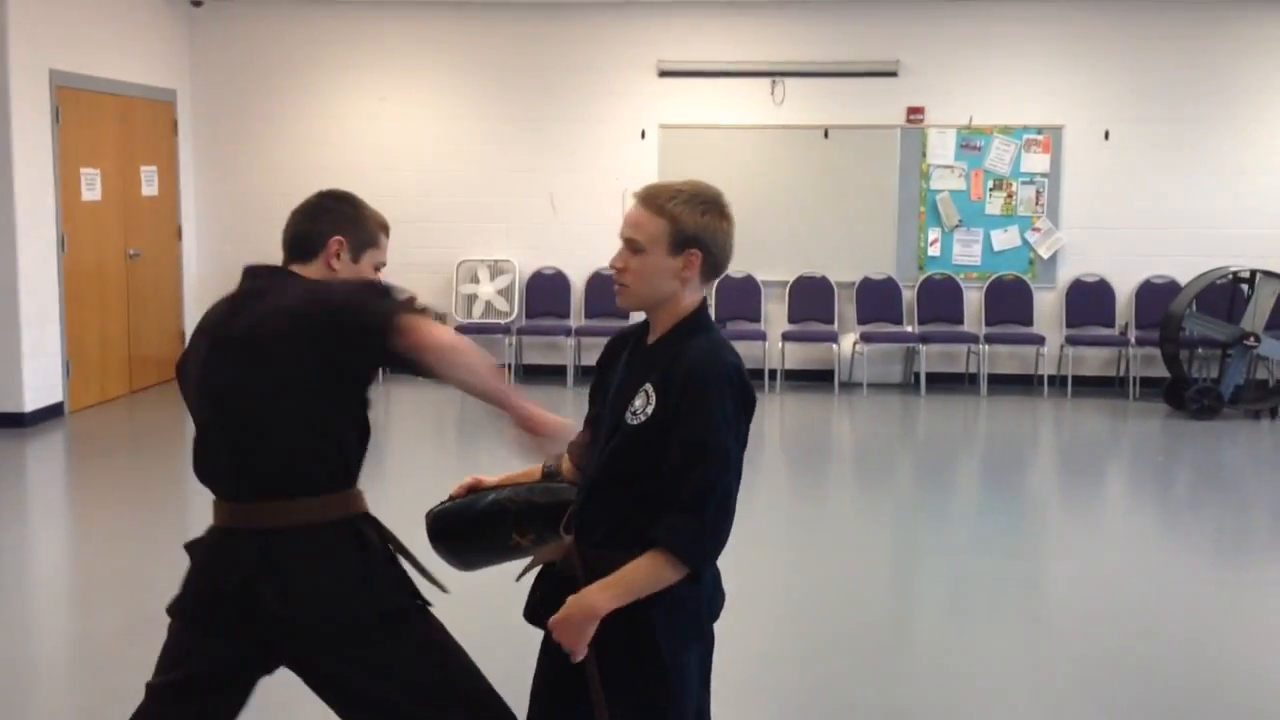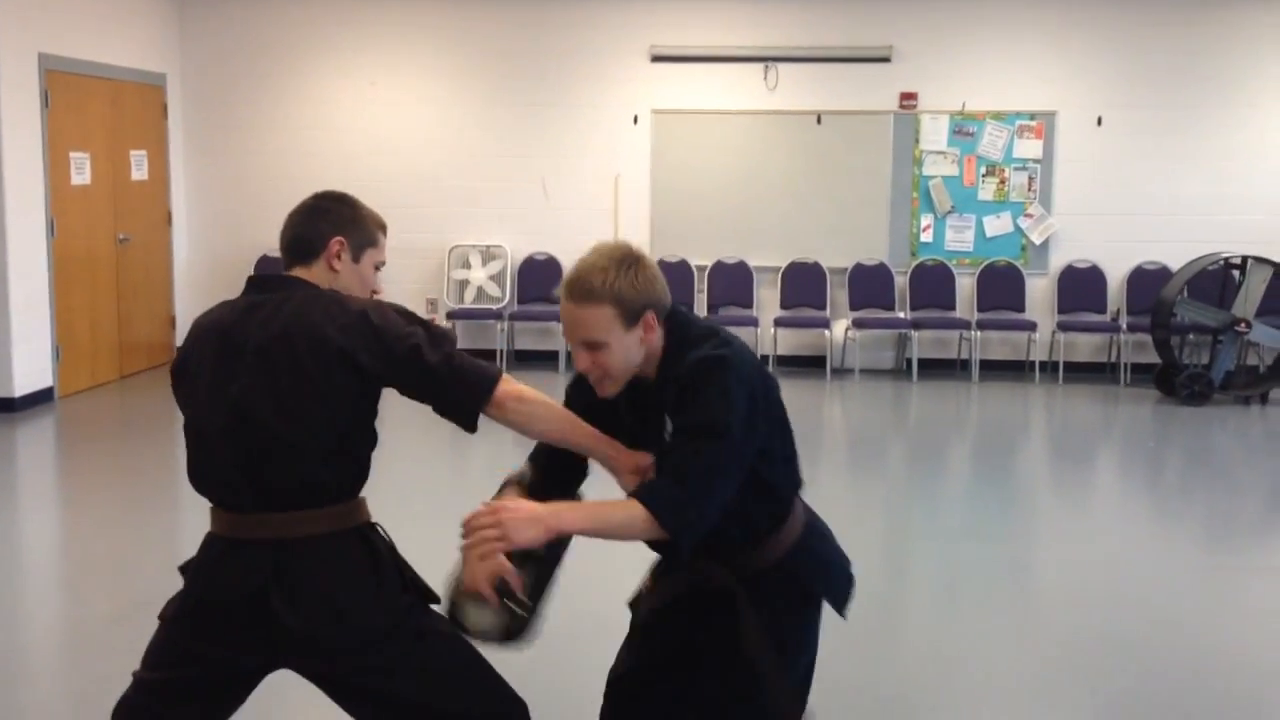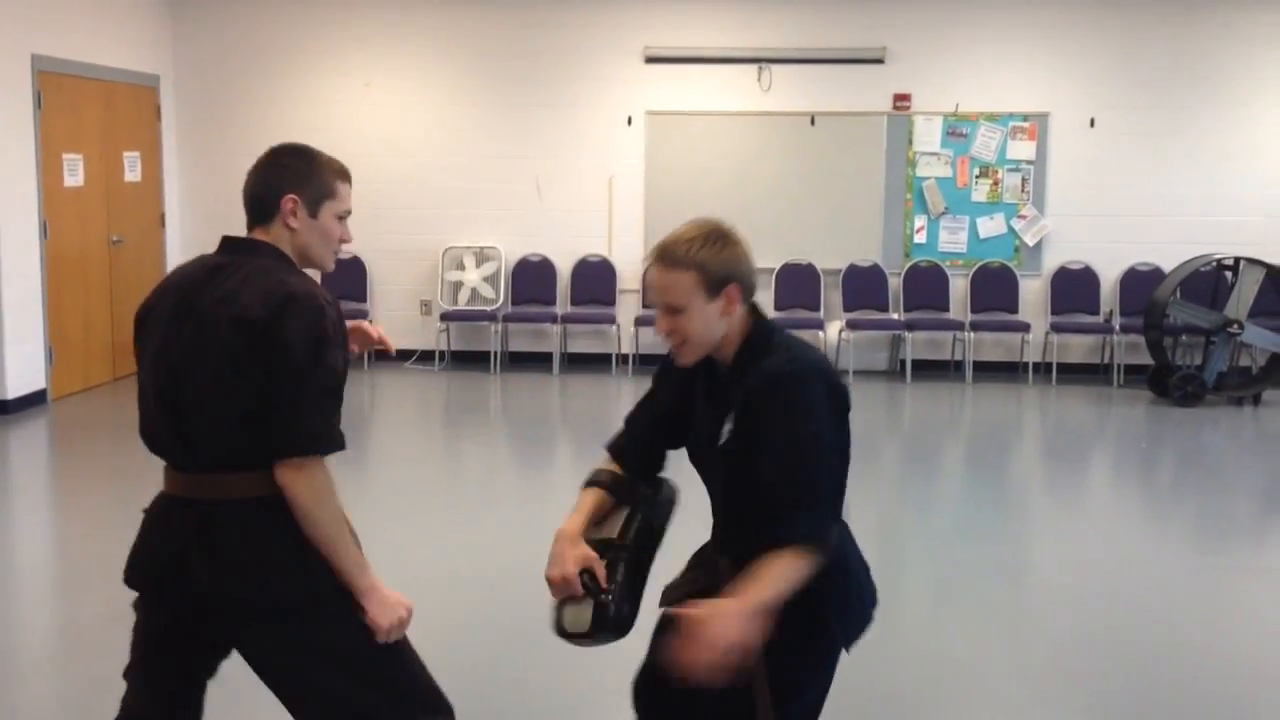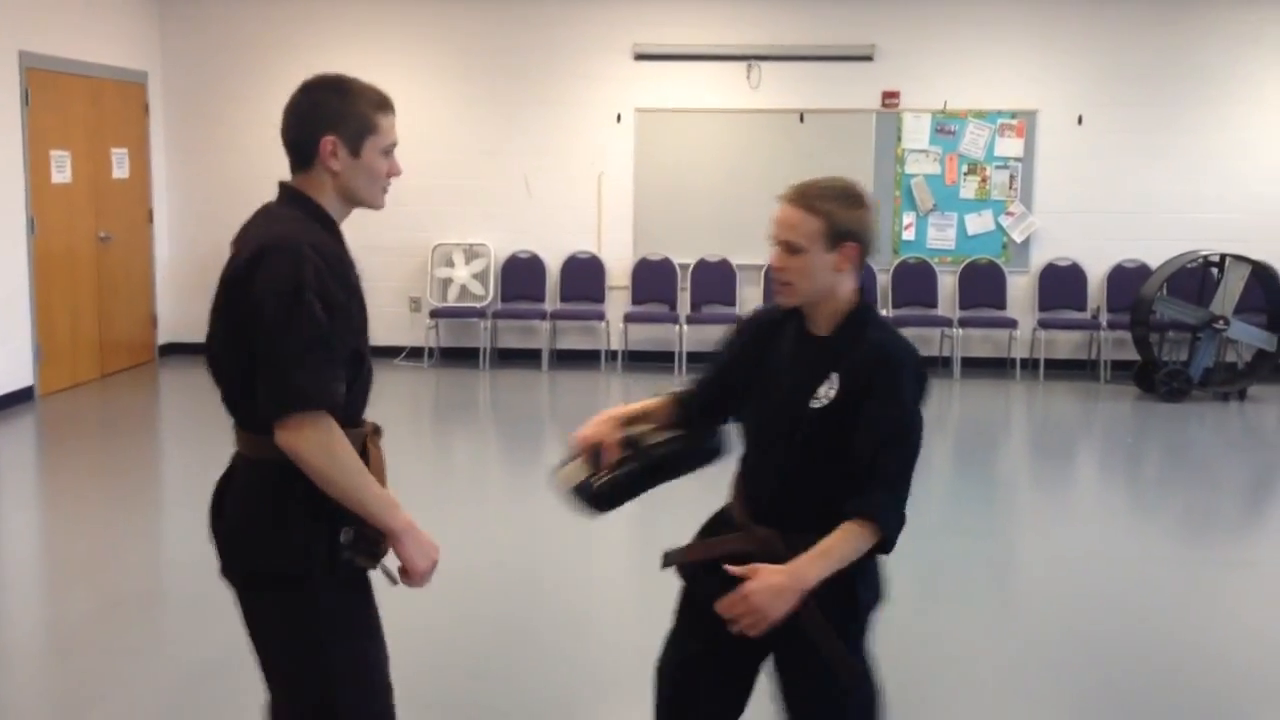
dt=0.4s
person 1, frame 1
left shoulder: (216, 325)
right shoulder: (328, 307)
right elbow: (435, 344)
right wrist: (522, 410)
left hip: (229, 566)
right hip: (326, 571)
person 1, frame 2
left shoulder: (207, 333)
right shoulder: (359, 327)
right elbow: (502, 397)
right wrist: (615, 454)
left hip: (230, 574)
right hip: (335, 580)
person 1, frame 3
left shoulder: (175, 290)
right shoulder: (300, 304)
right elbow: (300, 468)
right wrist: (366, 584)
left hip: (179, 537)
right hip: (265, 546)
person 1, frame 4
left shoulder: (286, 234)
right shoulder: (295, 256)
right elbow: (302, 426)
left wrist: (374, 505)
right wrist: (399, 524)
left hip: (280, 509)
right hip: (293, 518)
person 2, frame 1
left shoulder: (710, 374)
right shoulder: (627, 348)
left elbow: (696, 534)
left wrist: (598, 601)
right wrist: (508, 482)
left hip: (651, 607)
right hip: (590, 589)
person 2, frame 2
left shoulder: (717, 372)
right shoulder: (607, 376)
left elbow: (681, 508)
right elbow: (553, 467)
left wrist: (552, 519)
right wrist: (507, 513)
left hip: (773, 581)
right hip: (695, 570)
person 2, frame 3
left shoulder: (791, 381)
right shoulder: (689, 367)
left elbow: (808, 526)
right elbow: (634, 451)
left wrist: (744, 607)
right wrist: (573, 529)
left hip: (797, 587)
right hip: (728, 568)
person 2, frame 4
left shoulder: (886, 361)
right shoulder: (767, 330)
left elbow: (878, 503)
right elbow: (707, 399)
left wrist: (800, 576)
right wrist: (623, 416)
left hip: (825, 573)
